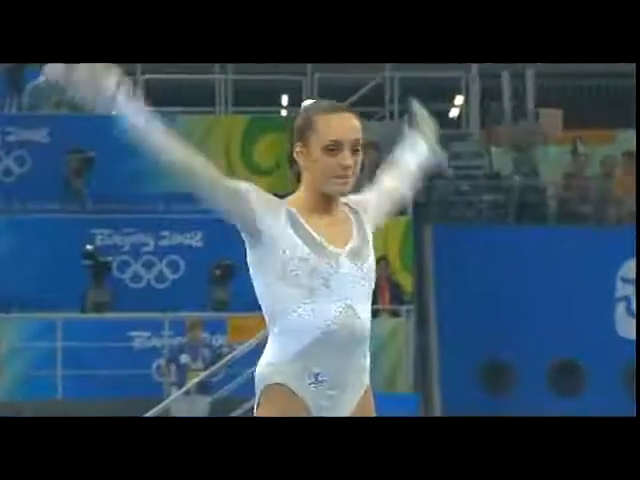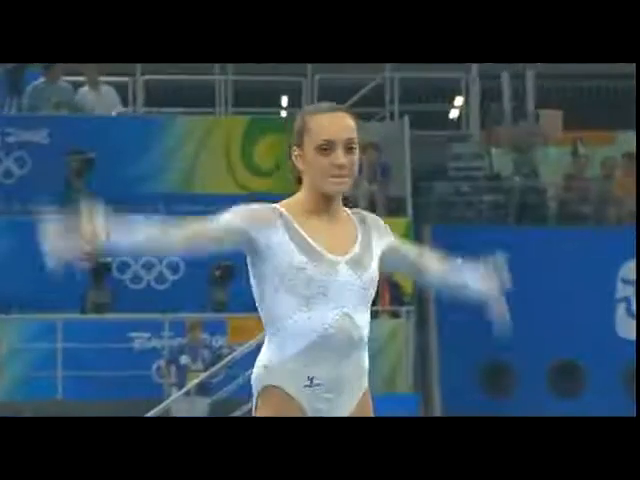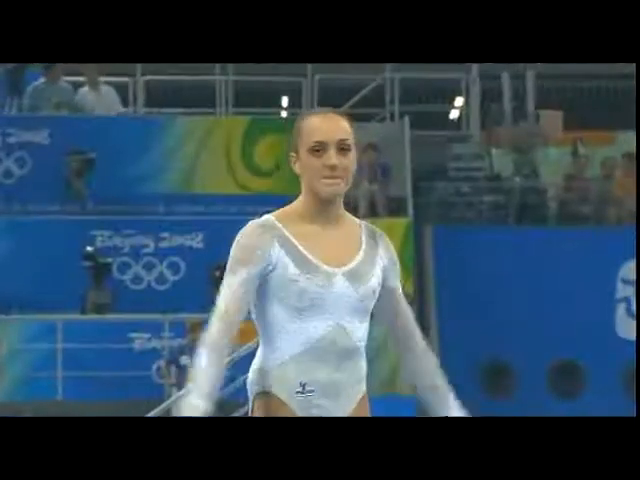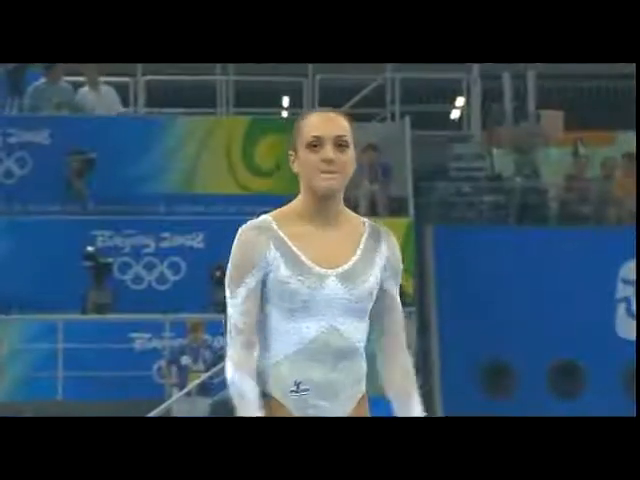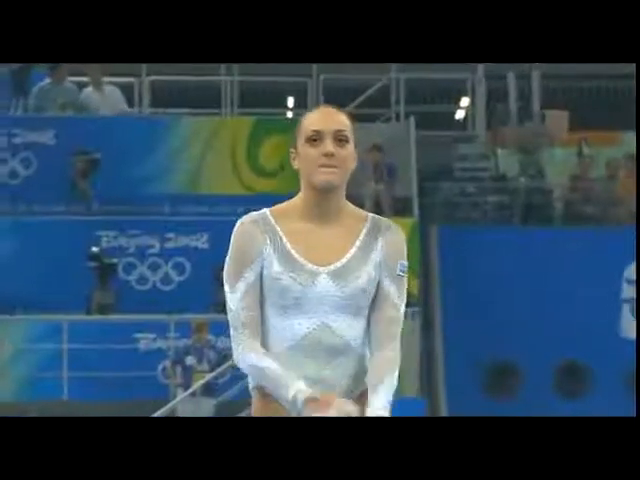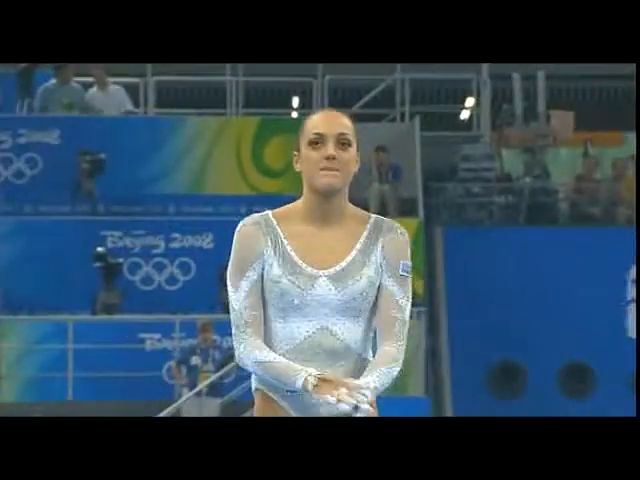
dt=0.1s
person 1, frame 1
left shoulder: (358, 216)
right shoulder: (262, 214)
left elbow: (394, 182)
left wrist: (420, 144)
left hip: (356, 402)
right hip: (291, 401)
person 1, frame 2
left shoulder: (370, 230)
right shoulder: (264, 223)
left elbow: (428, 265)
right elbow: (185, 236)
left wrist: (476, 280)
right wrist: (106, 234)
left hip: (351, 403)
right hip: (286, 397)
person 1, frame 3
left shoulder: (375, 244)
right shoulder: (262, 237)
left elbow: (409, 339)
right elbow: (220, 331)
left wrist: (448, 408)
right wrist: (193, 409)
left hip: (350, 408)
right hip: (279, 407)
person 1, frame 4
left shoulder: (380, 244)
right shoulder: (258, 238)
left elbow: (393, 350)
right elbow: (241, 349)
left wrist: (412, 415)
right wrist: (251, 417)
left hip: (350, 408)
right hip: (280, 408)
person 1, frame 5
left shoulder: (385, 238)
right shoulder: (254, 232)
left elbow: (388, 345)
right elbow: (244, 346)
left wrist: (378, 410)
right wrist: (305, 396)
left hip: (351, 407)
right hip: (278, 405)
person 1, frame 6
left shoulder: (388, 238)
right shoulder: (256, 234)
left elbow: (393, 344)
right elbow: (246, 344)
left wrist: (361, 394)
right wrist: (311, 381)
left hip: (353, 408)
right hip: (280, 407)
